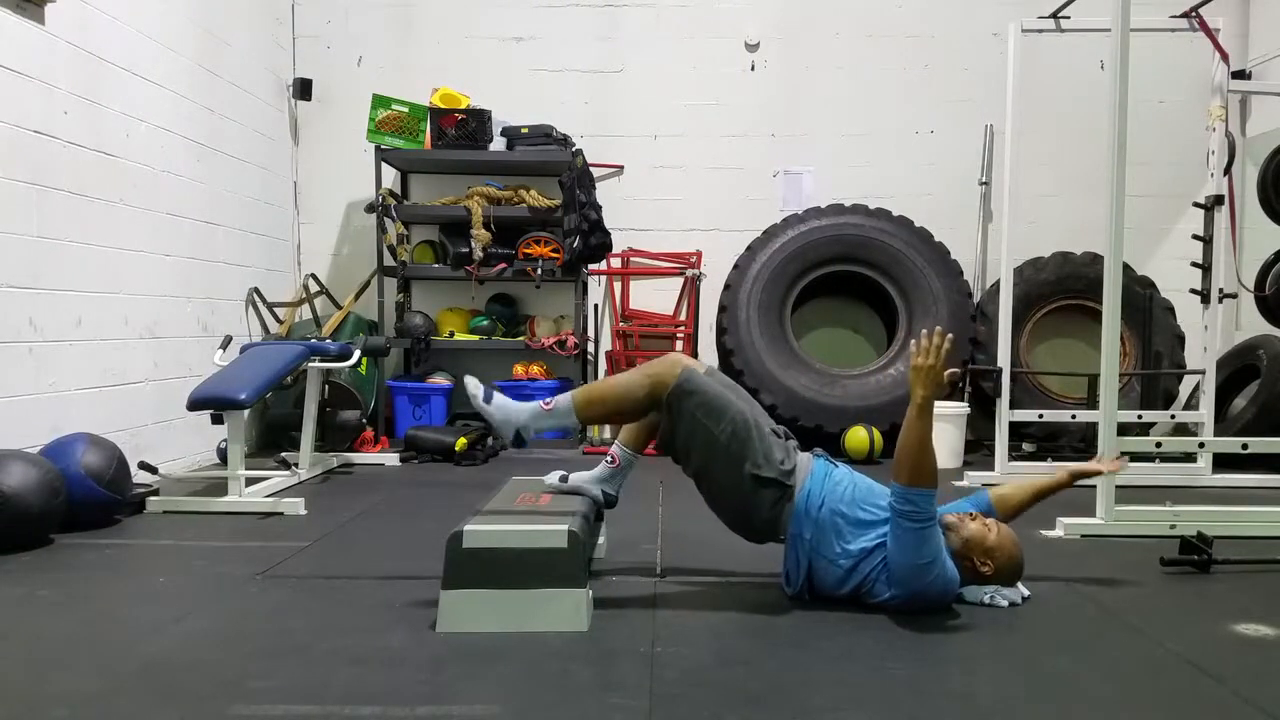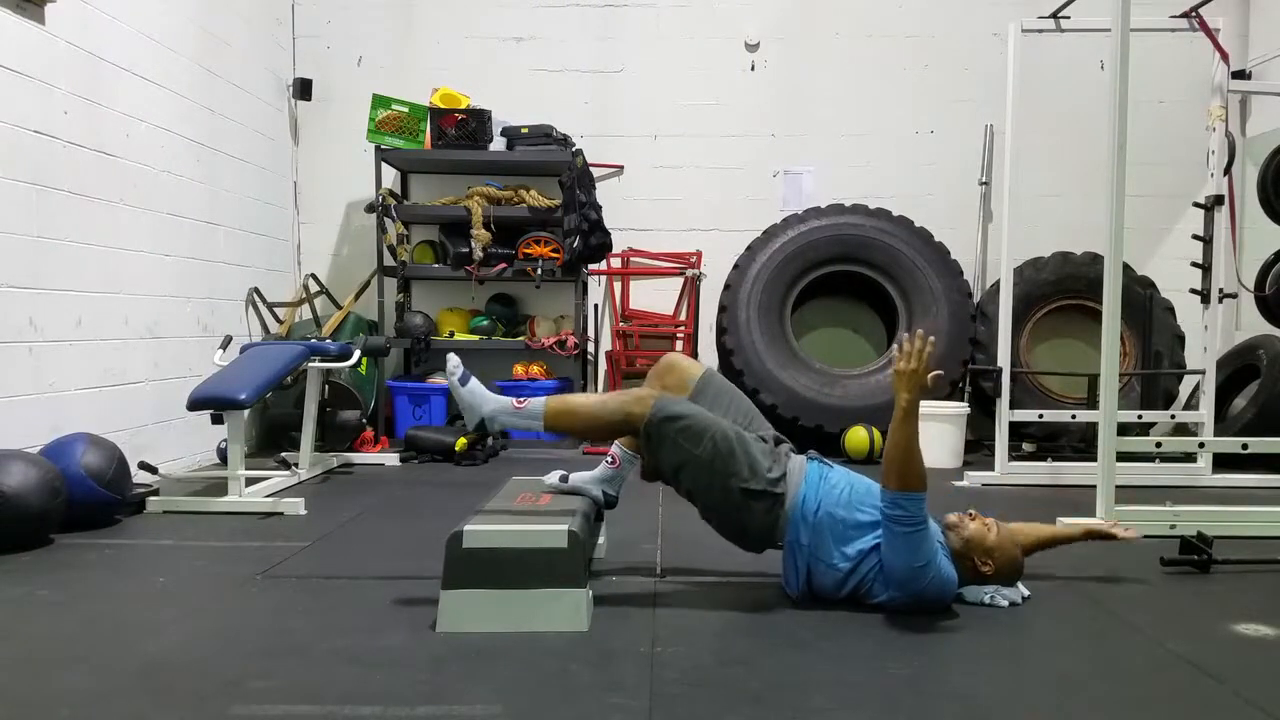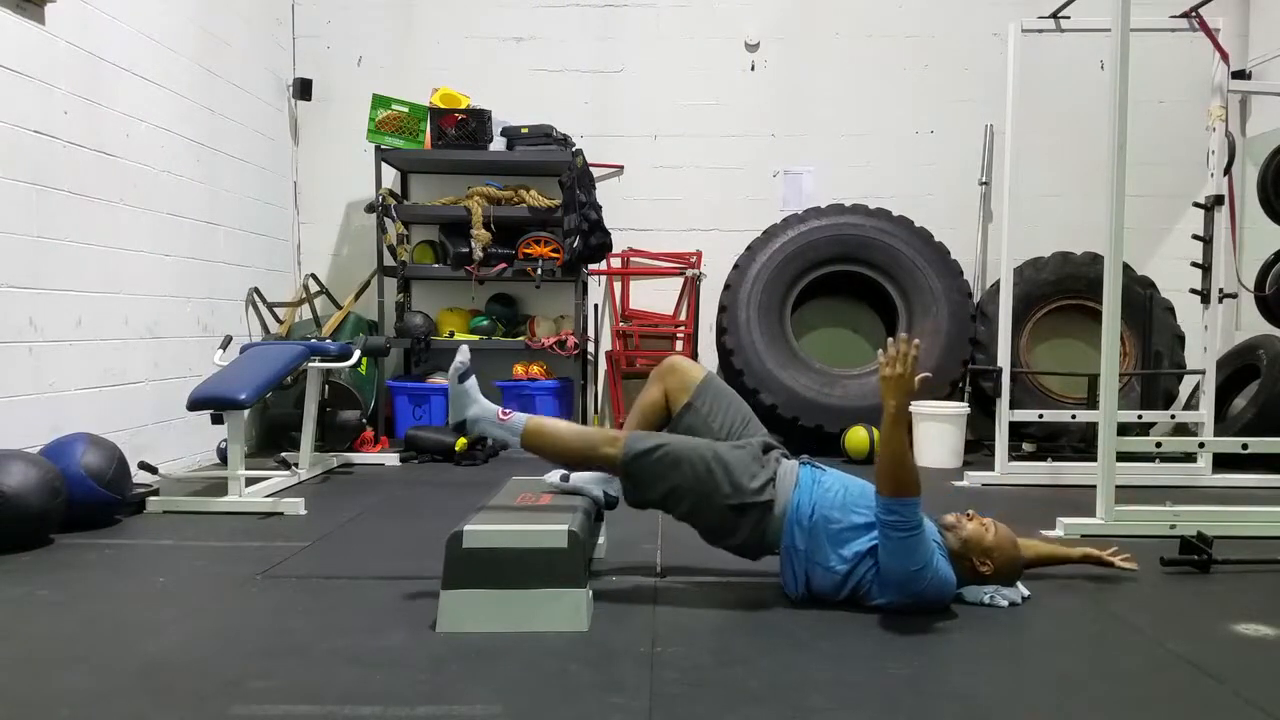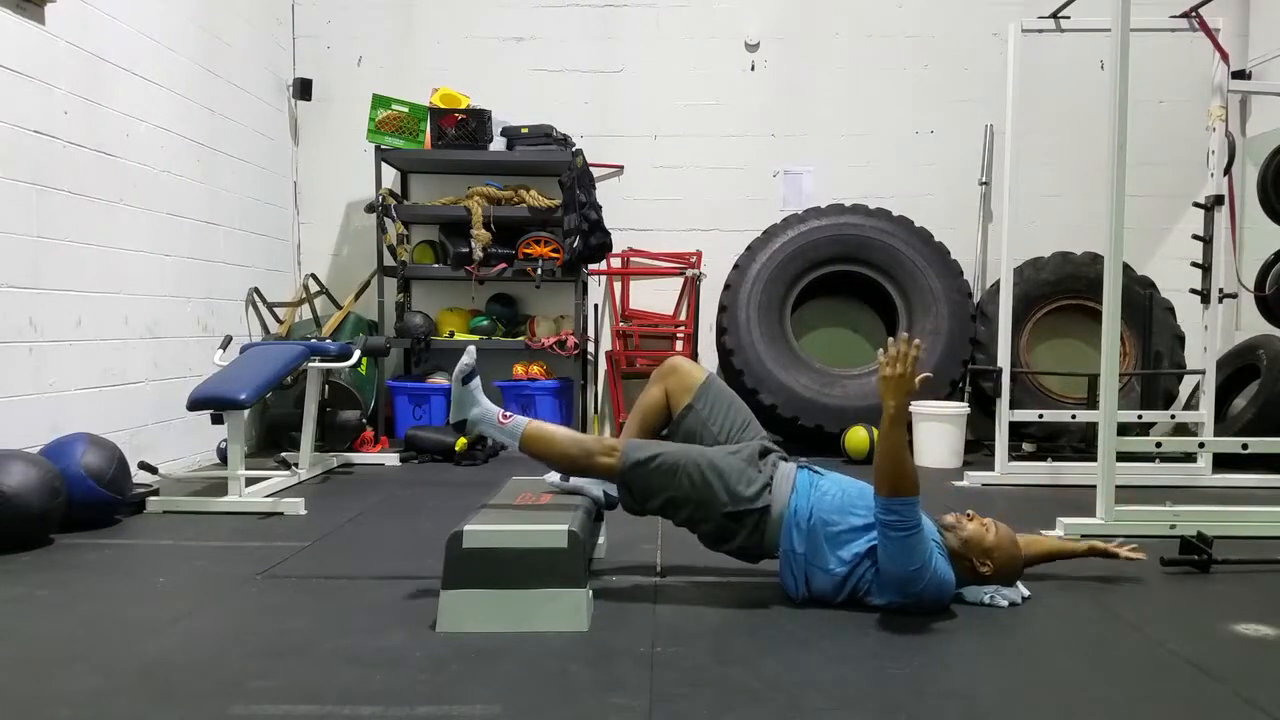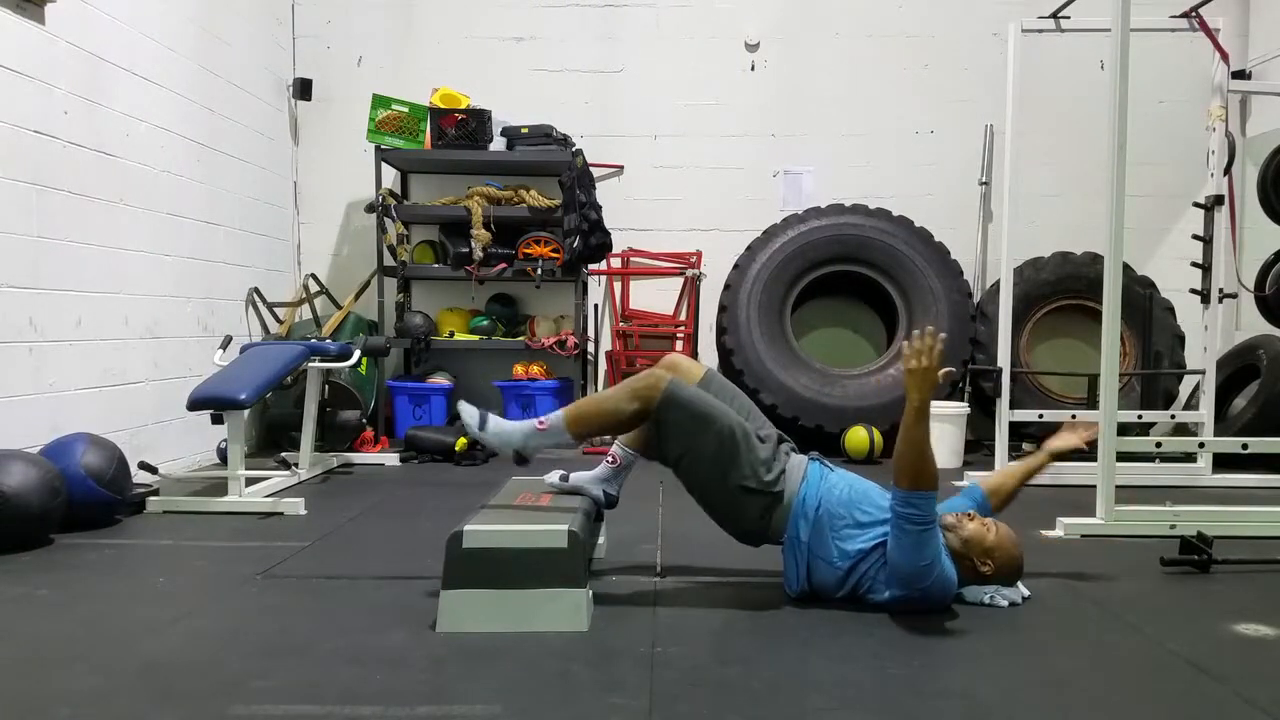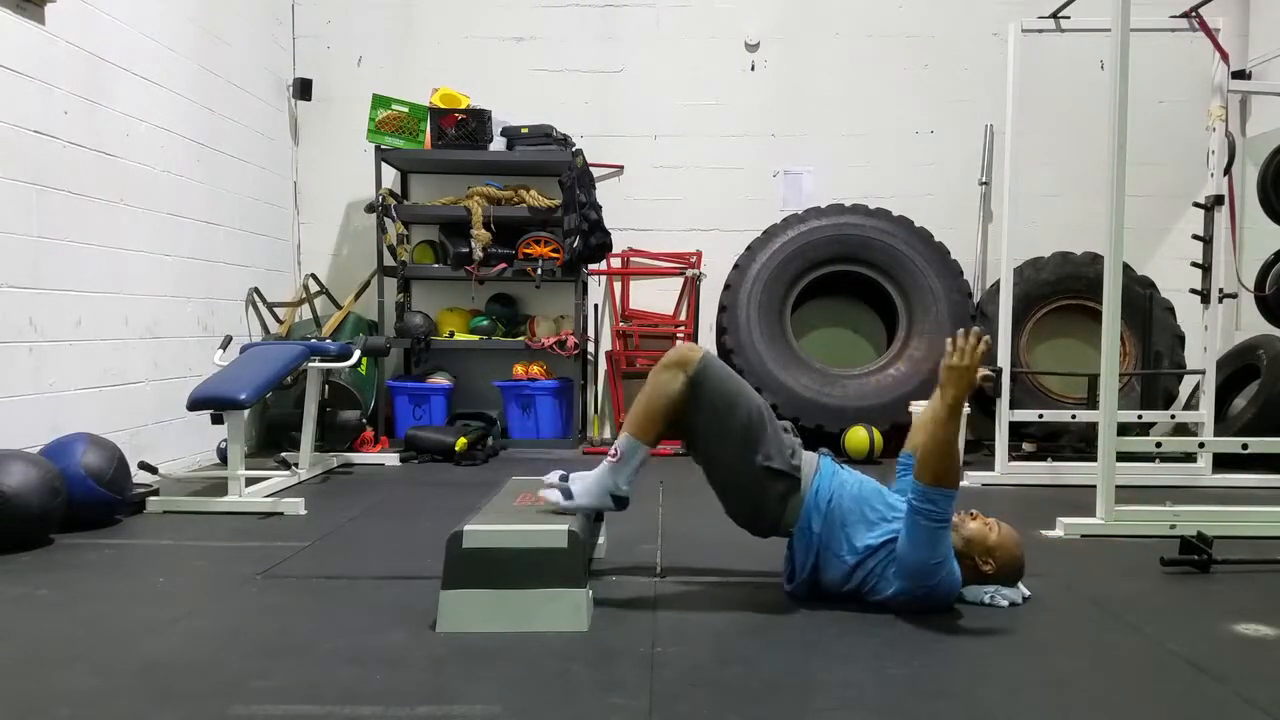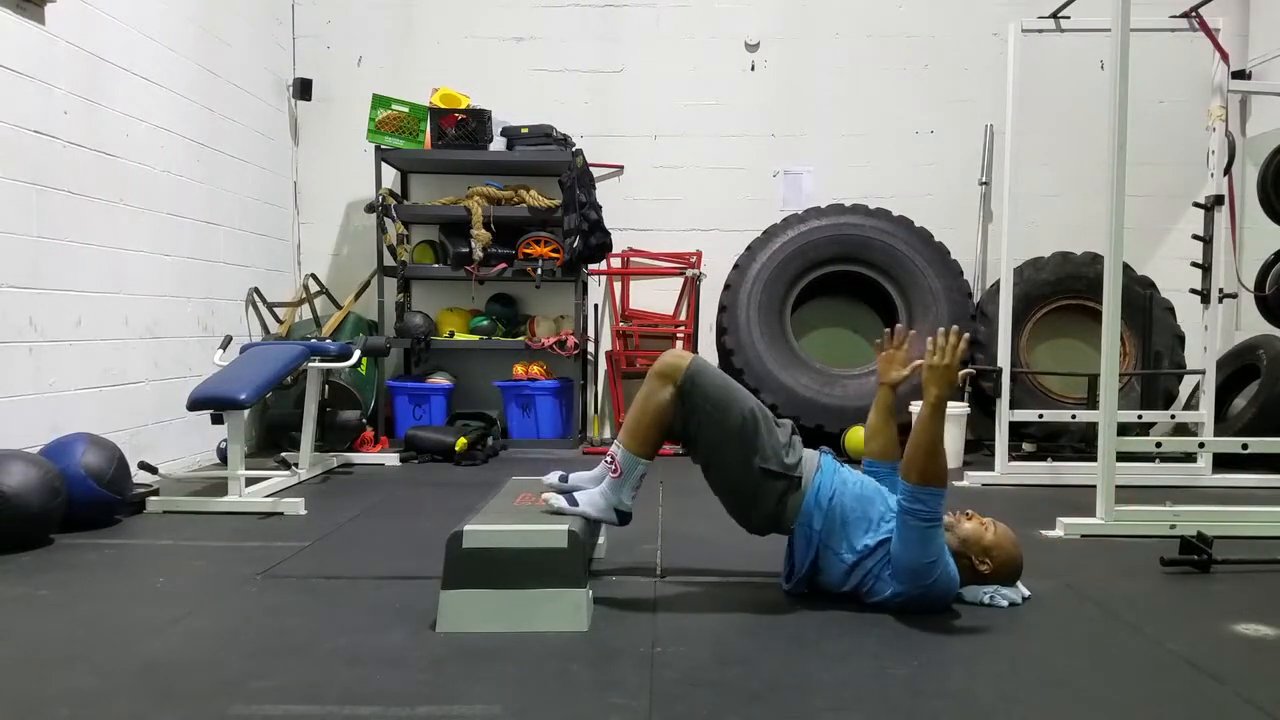
dt=0.3s
person 1, frame 1
left shoulder: (929, 577)
right shoulder: (944, 544)
left elbow: (913, 499)
right elbow: (994, 497)
left wrist: (923, 399)
right wrist: (1071, 472)
left hip: (775, 492)
right hip: (794, 468)
left knee: (668, 374)
right knee: (675, 376)
left ankle: (525, 418)
right ankle: (607, 479)
person 1, frame 2
left shoulder: (928, 576)
right shoulder: (944, 546)
left elbow: (902, 502)
right elbow: (1015, 533)
left wrist: (907, 403)
right wrist: (1084, 528)
left hip: (766, 495)
right hip: (783, 467)
left knee: (639, 406)
right knee: (671, 367)
left ankle: (496, 411)
right ankle: (606, 480)
person 1, frame 3
left shoulder: (925, 575)
right shoulder: (939, 547)
left elbow: (897, 505)
right elbow: (1017, 551)
left wrist: (896, 409)
right wrist: (1081, 551)
left hip: (758, 504)
right hip: (776, 469)
left knee: (613, 444)
right knee: (673, 370)
left ankle: (486, 417)
right ankle: (604, 484)
person 1, frame 4
left shoulder: (925, 575)
right shoulder: (941, 544)
left elbow: (896, 505)
right elbow: (1016, 541)
left wrist: (894, 409)
right wrist: (1084, 546)
left hip: (755, 506)
right hip: (775, 474)
left knee: (611, 450)
right knee: (673, 370)
left ankle: (486, 418)
right ankle: (603, 486)
person 1, frame 5
left shoulder: (929, 577)
right shoulder: (944, 538)
left elbow: (914, 500)
right elbow: (984, 492)
left wrist: (917, 403)
right wrist: (1048, 452)
left hip: (767, 490)
right hip: (783, 464)
left knee: (654, 386)
right knee: (674, 368)
left ankle: (518, 436)
right ankle: (606, 479)
person 1, frame 6
left shoulder: (934, 577)
right shoulder: (919, 528)
left elbow: (936, 497)
right elbow: (915, 470)
left wrist: (953, 399)
right wrist: (942, 392)
left hip: (778, 486)
right hip: (797, 475)
left knee: (683, 362)
right knee: (682, 375)
left ankle: (610, 485)
right ankle: (610, 473)
person 1, frame 7
left shoulder: (931, 578)
right shoulder: (908, 528)
left elbow: (923, 497)
right elbow: (883, 471)
left wrist: (936, 398)
right wrist: (887, 389)
left hip: (780, 482)
right hip: (795, 468)
left knee: (673, 370)
right knee: (675, 383)
left ankle: (614, 495)
right ankle: (608, 476)
